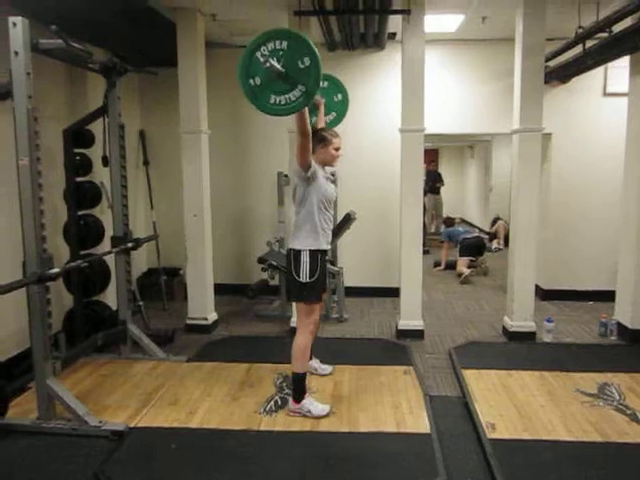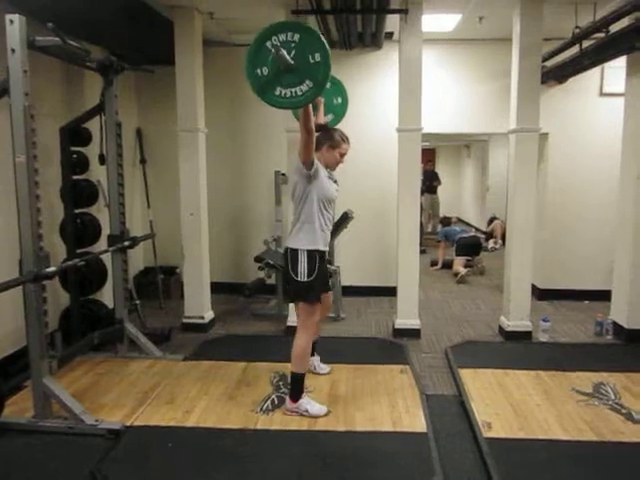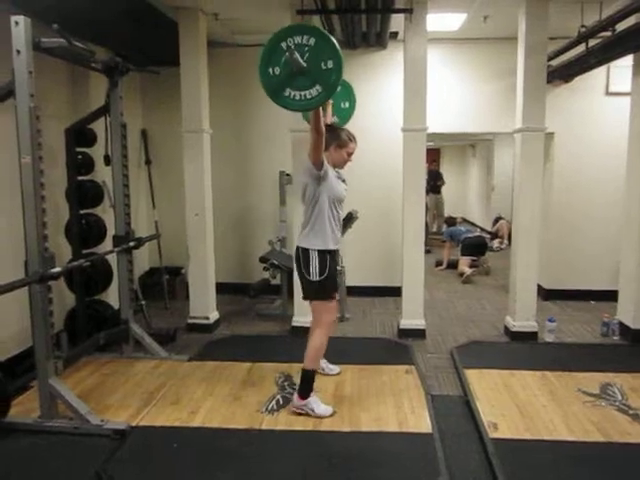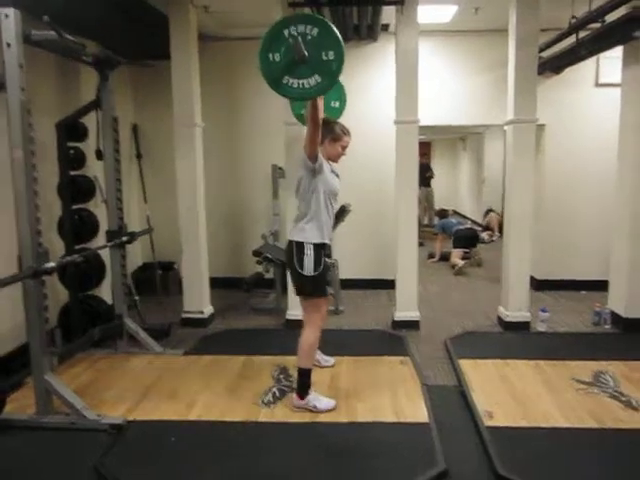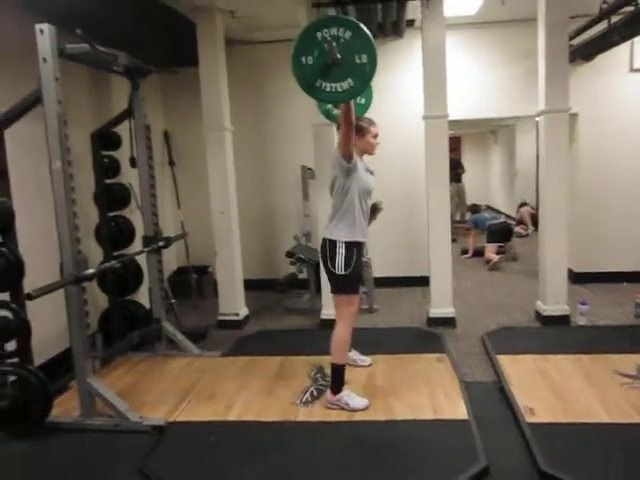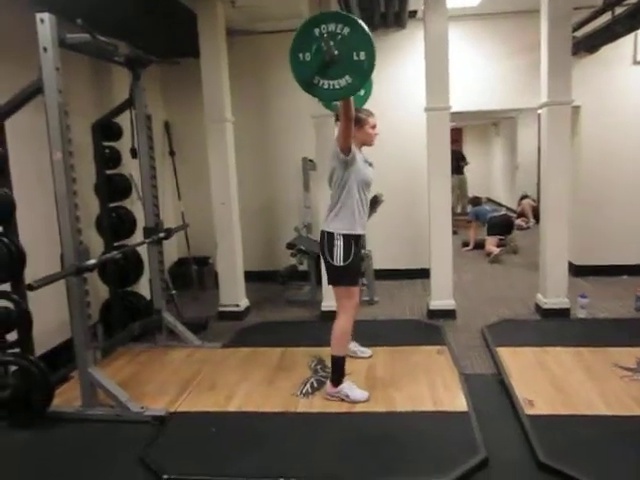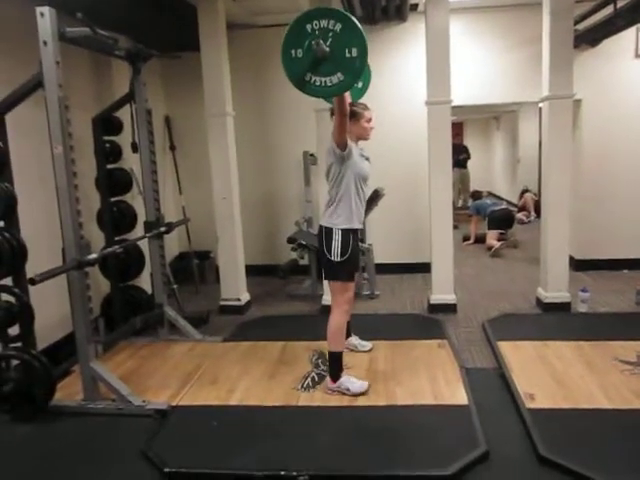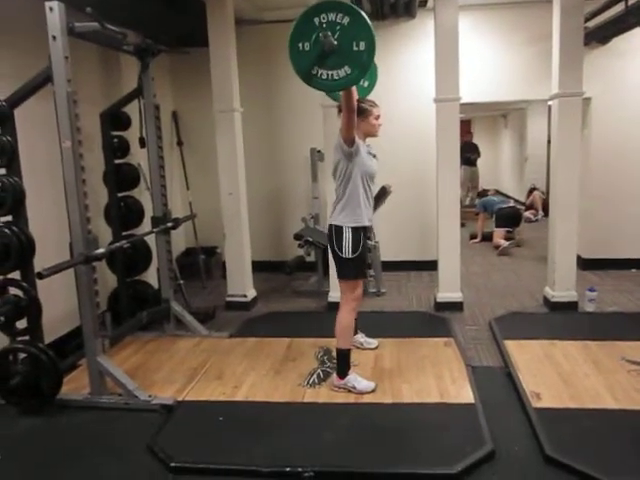
dt=0.4s
person 1, frame 1
left shoulder: (323, 173)
right shoulder: (308, 172)
left elbow: (318, 134)
right elbow: (304, 135)
left wrist: (321, 109)
left hip: (317, 251)
right hip: (305, 253)
left knee: (315, 315)
right knee: (307, 322)
left ankle: (307, 360)
right ankle: (298, 399)
person 1, frame 2
left shoulder: (324, 172)
right shoulder: (308, 169)
left elbow: (321, 131)
right elbow: (307, 132)
left wrist: (320, 106)
left hip: (317, 252)
right hip: (302, 253)
left knee: (324, 307)
right knee: (308, 322)
left ankle: (310, 357)
right ankle: (295, 399)
person 1, frame 3
left shoulder: (333, 172)
right shoulder: (318, 170)
left elbow: (328, 132)
right elbow: (317, 133)
left wrist: (329, 107)
left hip: (326, 251)
right hip: (314, 252)
left knee: (324, 315)
right knee: (326, 320)
left ankle: (316, 359)
right ankle: (303, 396)
person 1, frame 4
left shoulder: (326, 166)
right shoulder: (313, 163)
left elbow: (320, 127)
right elbow: (314, 126)
left wrist: (320, 99)
right wrist: (312, 97)
left hip: (315, 245)
right hip: (306, 247)
left knee: (317, 309)
right knee: (315, 317)
left ankle: (311, 354)
right ankle: (302, 394)
person 1, frame 5
left shoulder: (359, 163)
right shoulder: (346, 161)
left elbow: (350, 127)
right elbow: (348, 125)
left wrist: (349, 96)
left hip: (351, 243)
right hip: (340, 245)
left knee: (351, 306)
right knee: (347, 314)
left ankle: (345, 351)
right ankle: (336, 391)
person 1, frame 6
left shoulder: (358, 155)
right shoulder: (345, 153)
left elbow: (350, 118)
right elbow: (346, 118)
left hip: (350, 234)
right hip: (339, 236)
left knee: (351, 299)
right knee: (348, 306)
left ankle: (345, 343)
right ankle: (337, 383)
person 1, frame 7
left shoulder: (354, 149)
right shoulder: (341, 148)
left elbow: (347, 111)
right elbow: (341, 113)
left hip: (348, 229)
right hip: (337, 232)
left knee: (348, 294)
right knee: (342, 300)
left ankle: (346, 337)
right ankle: (336, 377)
person 1, frame 8
left shoulder: (362, 146)
right shoulder: (349, 145)
left elbow: (354, 109)
right elbow: (349, 109)
left wrist: (354, 82)
left hip: (356, 227)
right hip: (346, 229)
left knee: (355, 293)
right knee: (351, 299)
left ankle: (353, 335)
right ankle: (342, 376)
